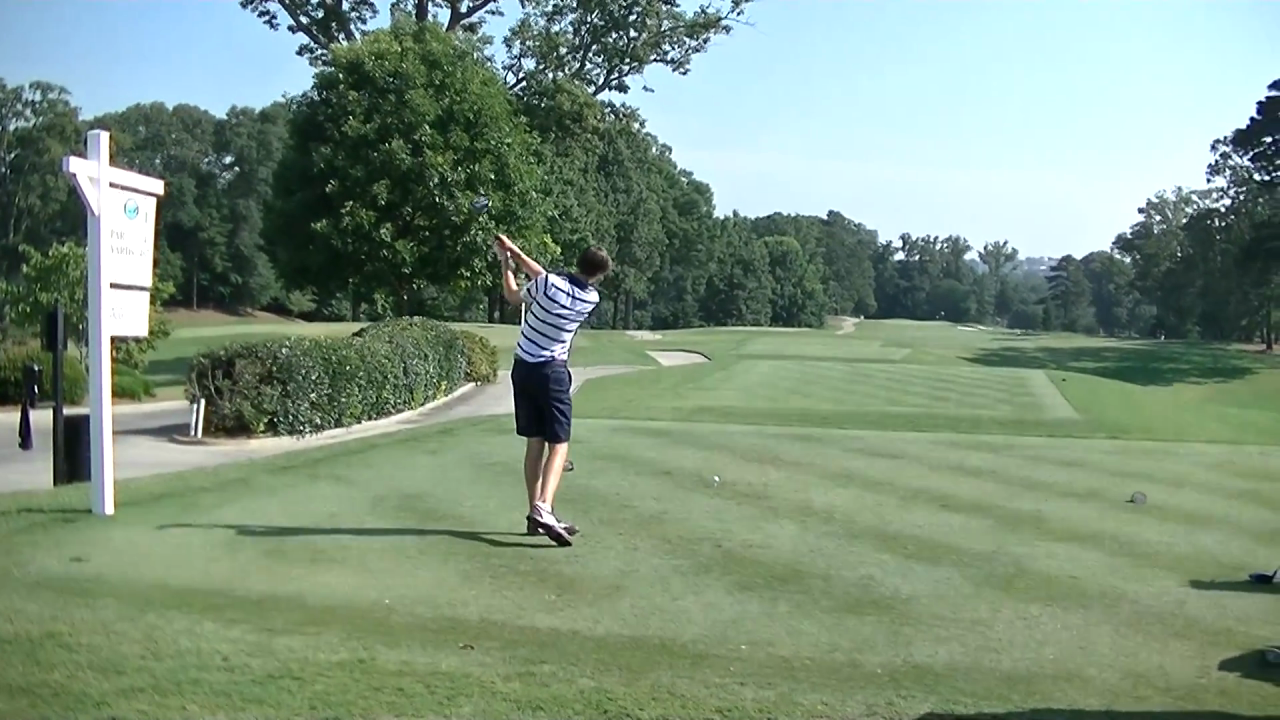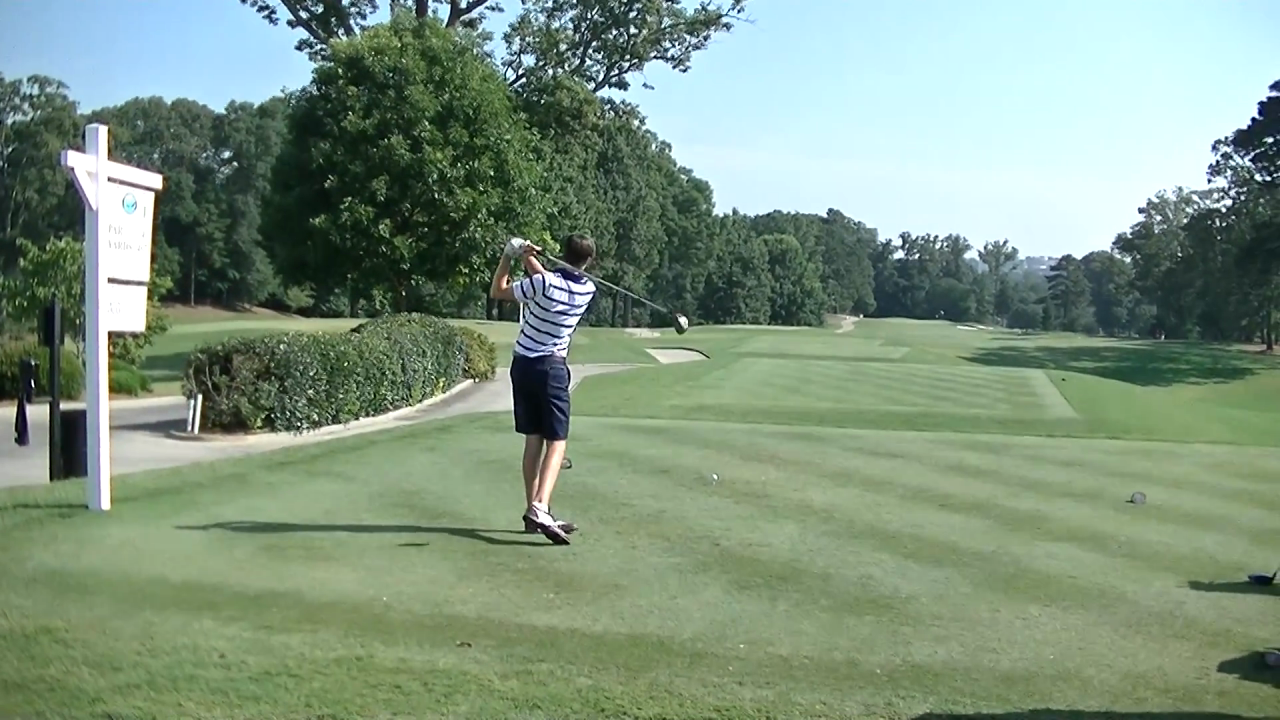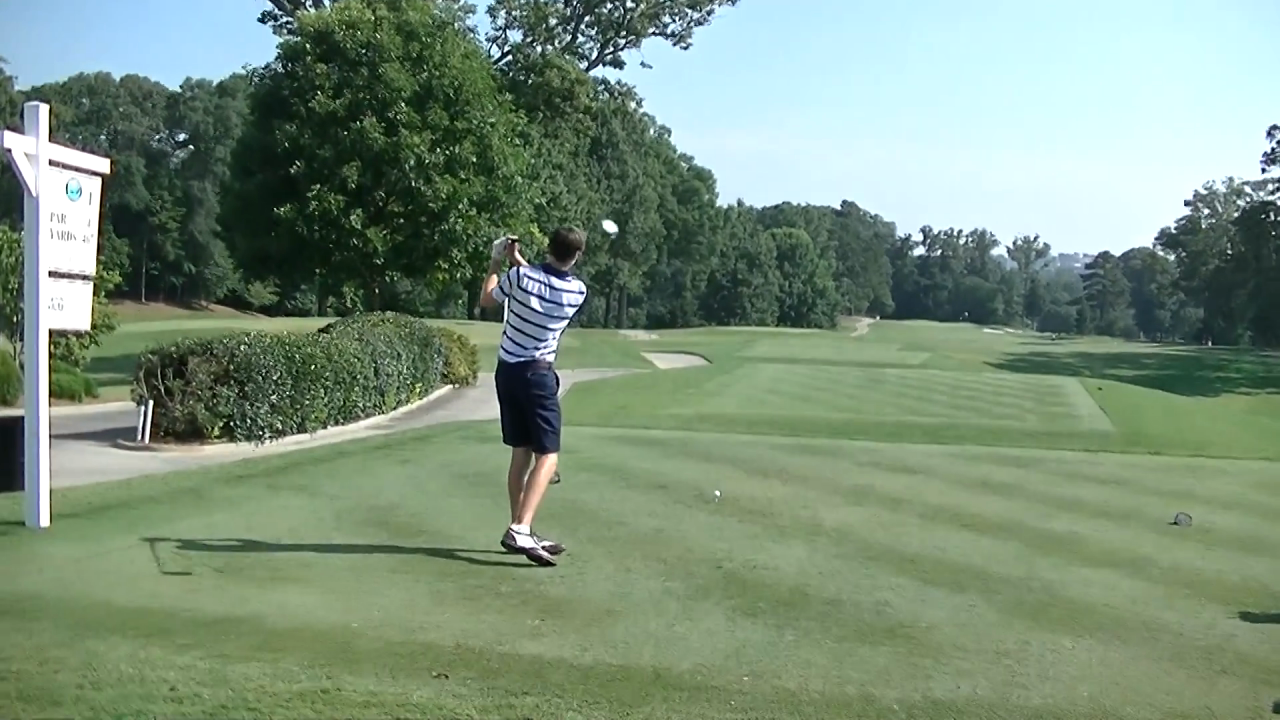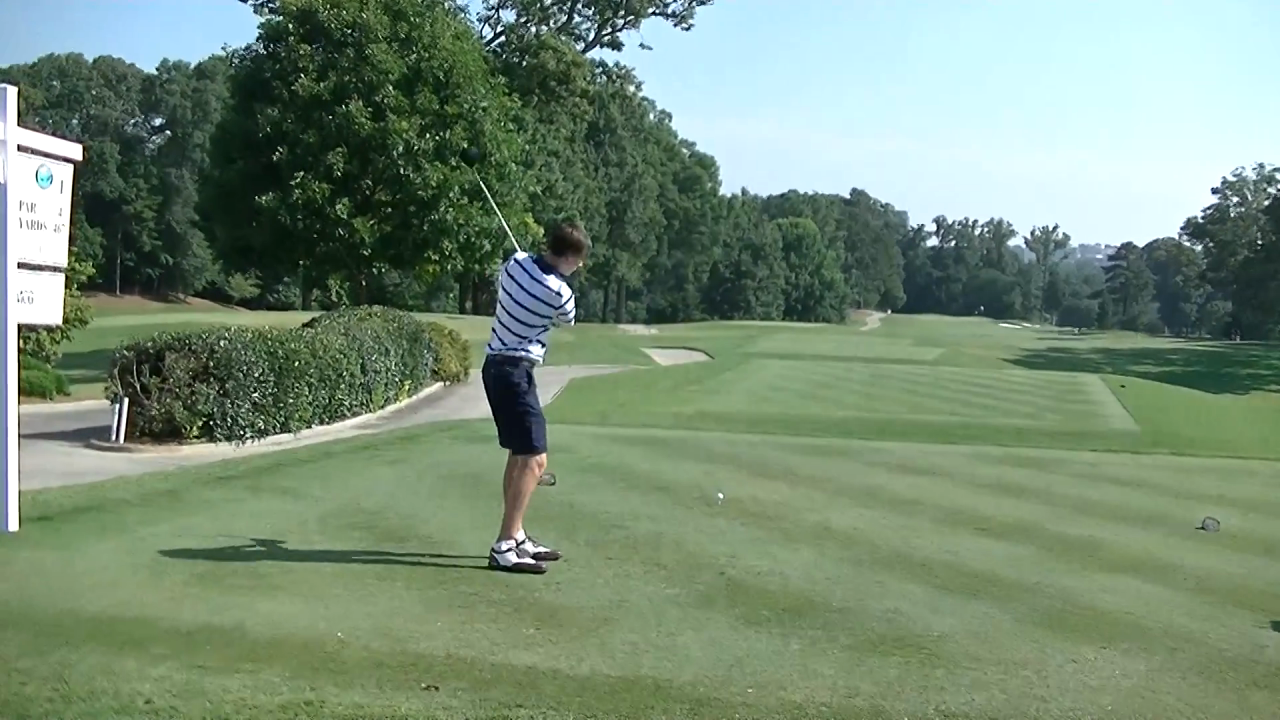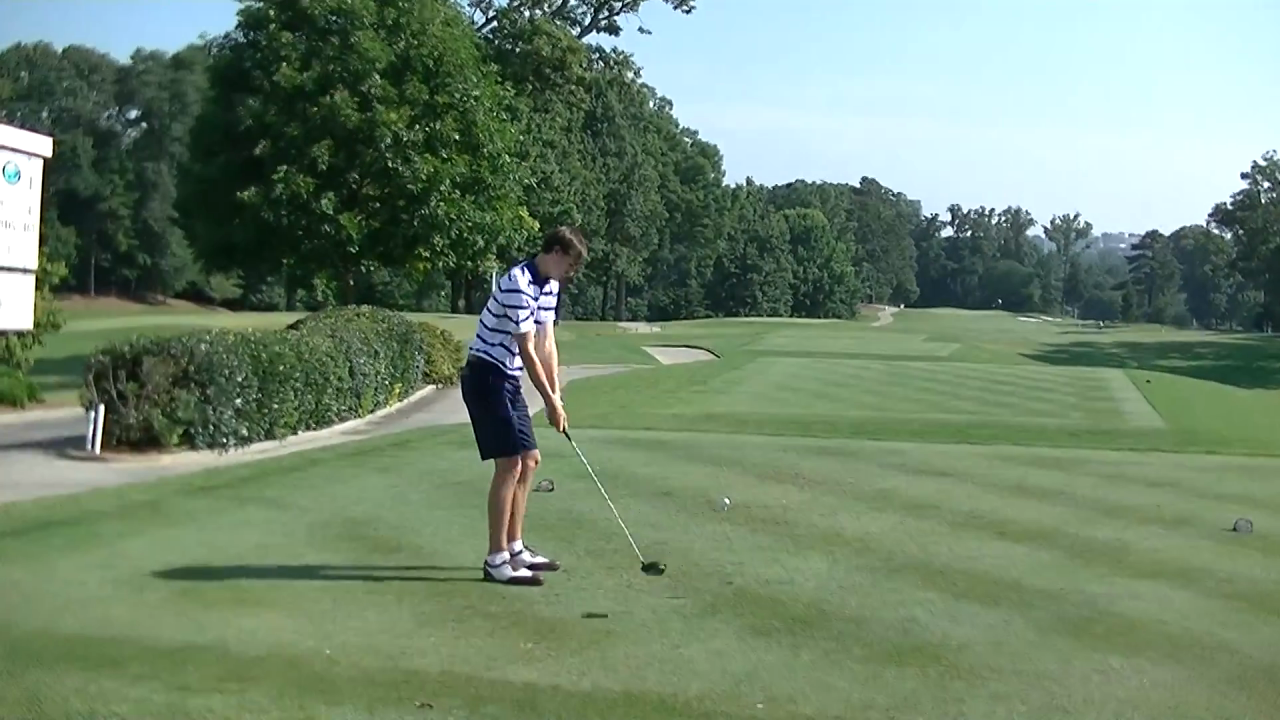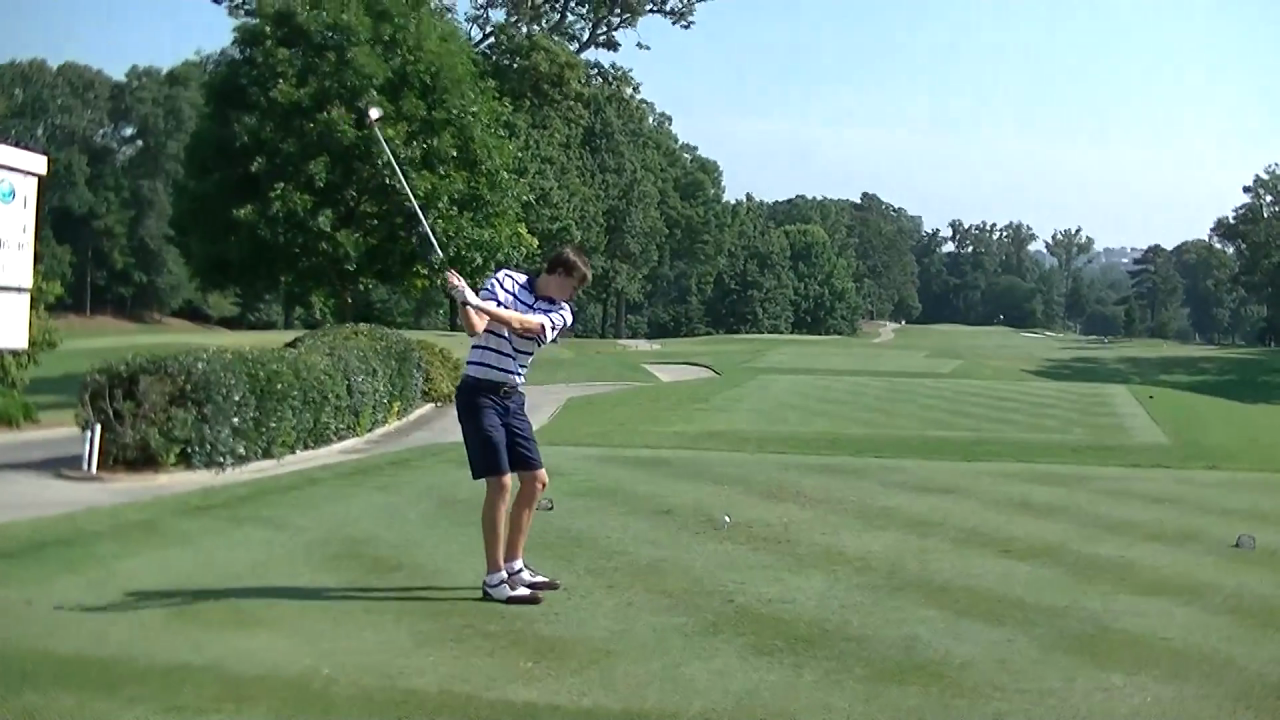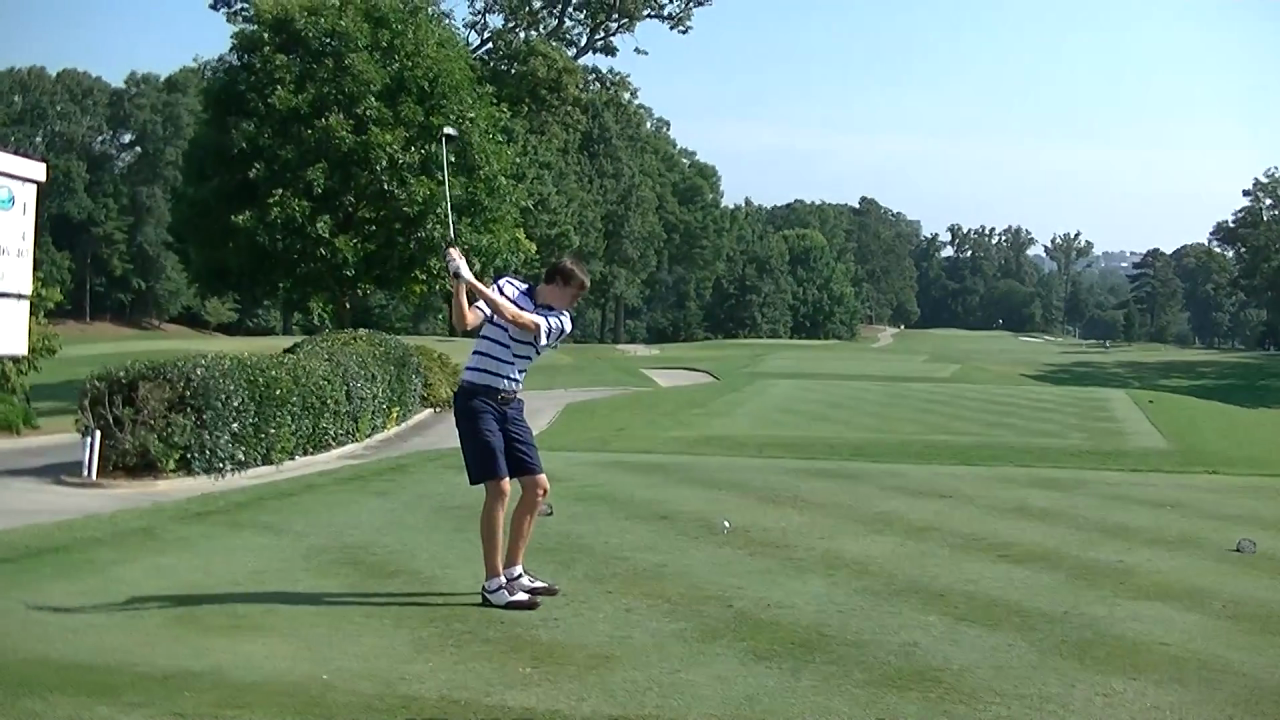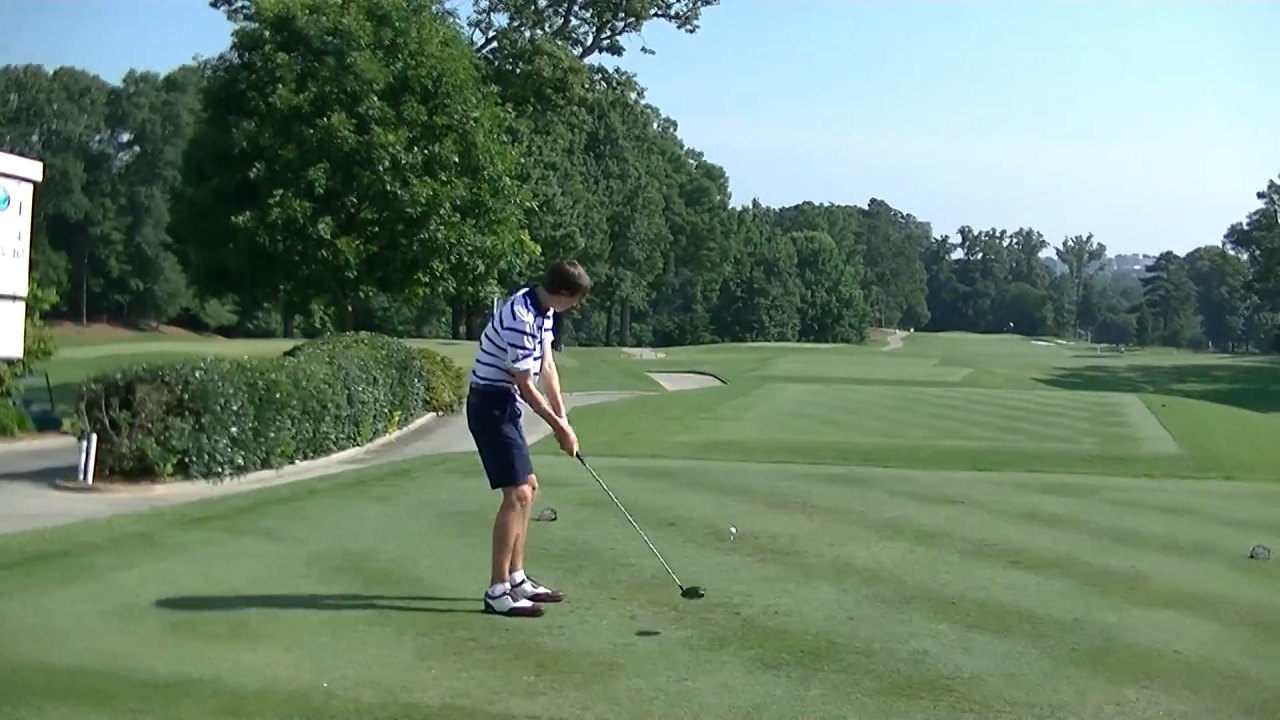
dt=0.3s
person 1, frame 1
left shoulder: (547, 285)
right shoulder: (590, 299)
left elbow: (512, 296)
left wrist: (506, 261)
right wrist: (516, 253)
left hip: (523, 368)
right hip: (552, 372)
left knee: (535, 443)
right knee: (558, 445)
left ankle: (537, 512)
right ankle: (543, 508)
person 1, frame 2
left shoulder: (543, 283)
right shoulder: (588, 290)
left elbow: (497, 292)
left wrist: (508, 257)
right wrist: (527, 257)
left hip: (522, 365)
right hip: (551, 368)
left knee: (533, 440)
right knee: (556, 443)
left ankle: (534, 512)
right ankle: (540, 508)
person 1, frame 3
left shoulder: (518, 275)
right shoulder: (578, 292)
left elbow: (485, 301)
left wrist: (496, 261)
right wrist: (516, 259)
left hip: (506, 371)
right hip: (537, 375)
left knee: (522, 453)
right knee: (547, 457)
left ankle: (519, 531)
right ankle: (519, 530)
person 1, frame 4
left shoulder: (517, 262)
right shoulder: (561, 294)
right elbow: (565, 323)
left hip: (495, 366)
right hip: (515, 373)
left knee: (518, 455)
right knee: (534, 460)
left ankle: (516, 538)
right ankle: (503, 547)
person 1, frame 5
left shoulder: (550, 287)
right shoulder: (517, 283)
left elbow: (546, 339)
right elbow: (525, 350)
left wrist: (556, 392)
right wrist: (551, 401)
left hip: (511, 380)
right hip: (486, 375)
left knee: (528, 460)
right knee: (510, 463)
left ankle: (514, 547)
person 1, frame 6
left shoulder: (561, 315)
right shoulder: (505, 280)
left elbow: (521, 323)
right elbow: (474, 326)
left wrist: (478, 302)
right wrist: (465, 300)
left hip: (512, 398)
right hip: (478, 393)
left knee: (536, 481)
right knee: (500, 483)
person 1, frame 7
left shoulder: (560, 323)
right shoulder: (507, 287)
left elbow: (514, 317)
right elbow: (463, 323)
left wrist: (471, 282)
right wrist: (458, 279)
left hip: (509, 404)
right hip: (476, 400)
left knee: (537, 487)
right knee: (499, 488)
person 1, frame 8
left shoulder: (543, 309)
right shoulder: (521, 319)
left elbow: (548, 364)
right elbow: (526, 385)
left wrist: (561, 413)
right wrist: (558, 426)
left hip: (505, 404)
right hip: (492, 404)
left knee: (527, 487)
right knee: (518, 494)
